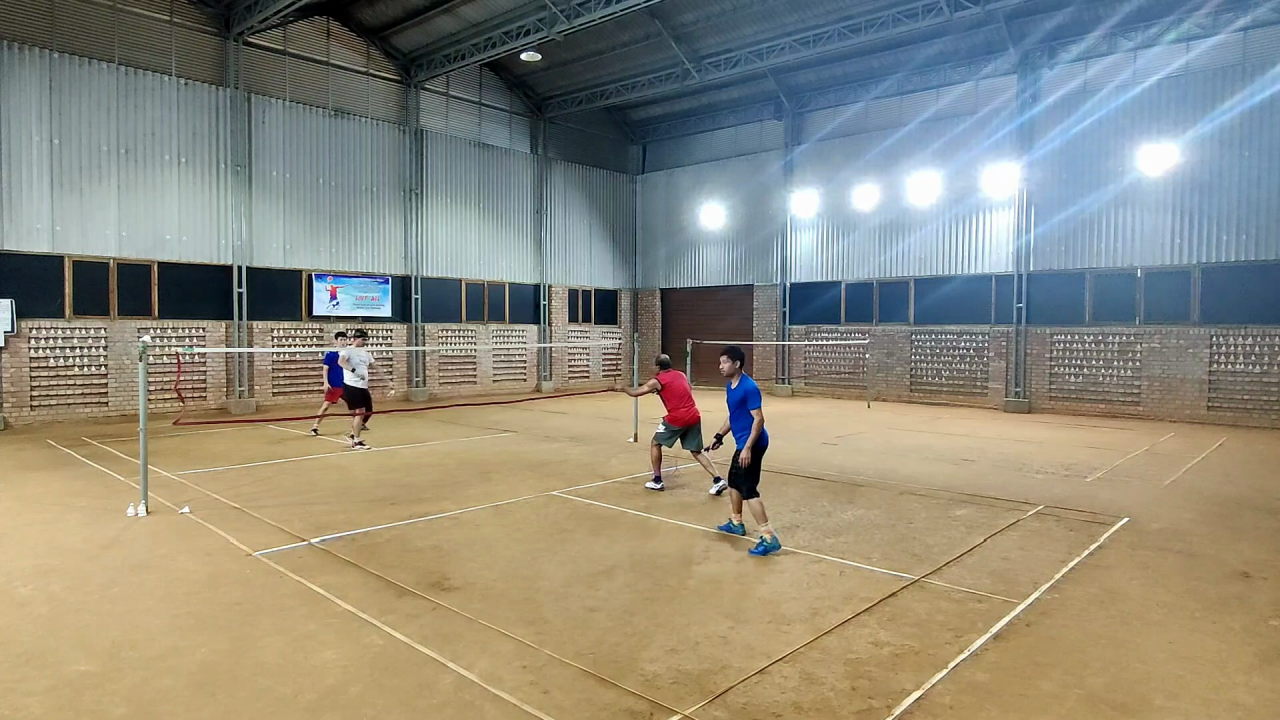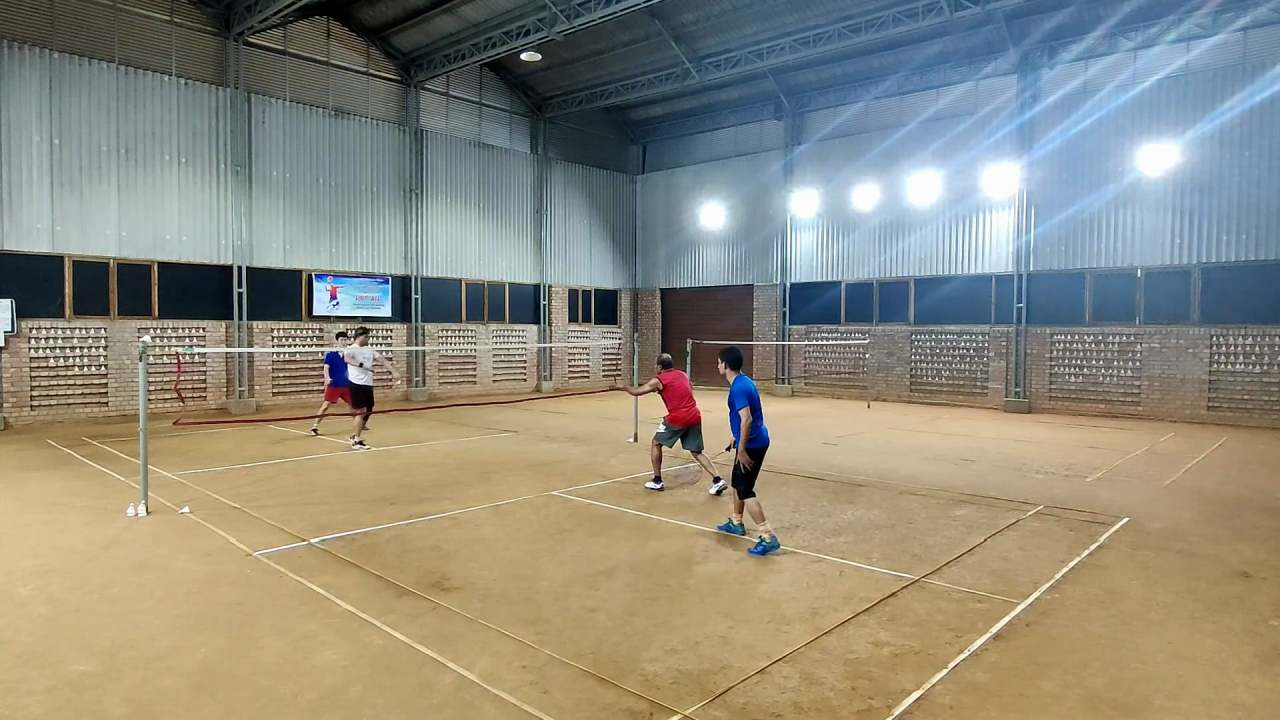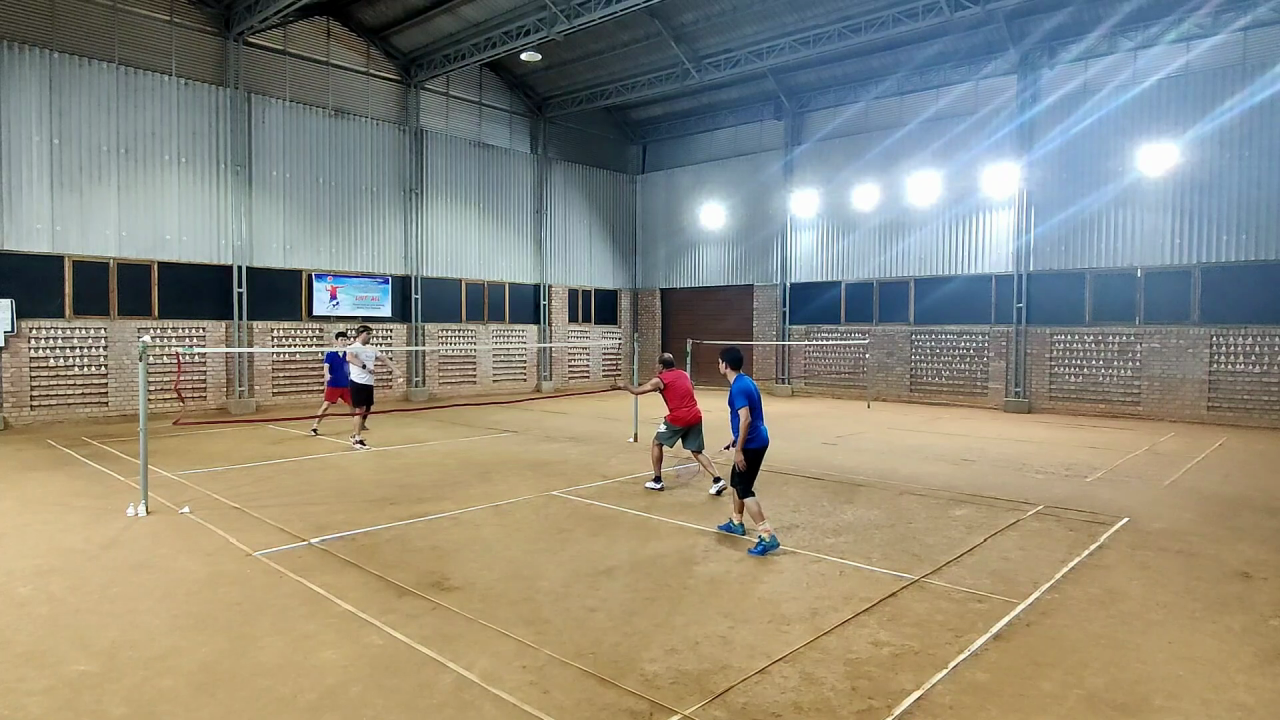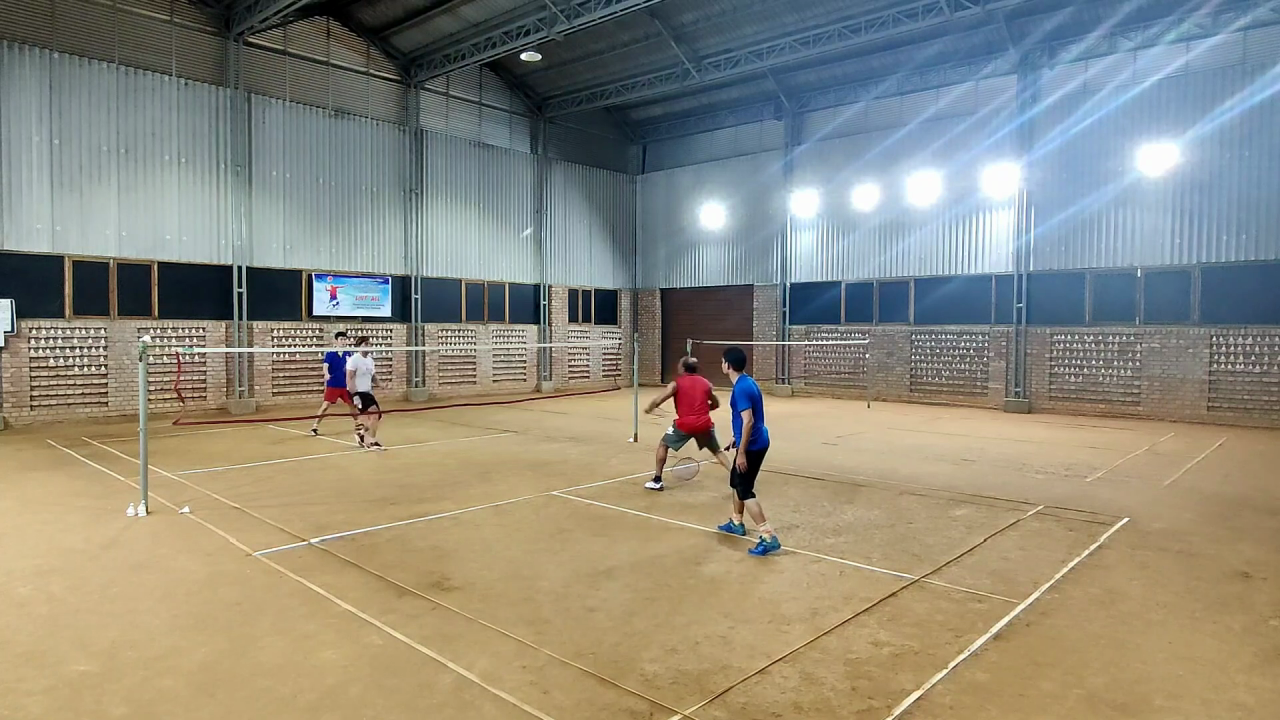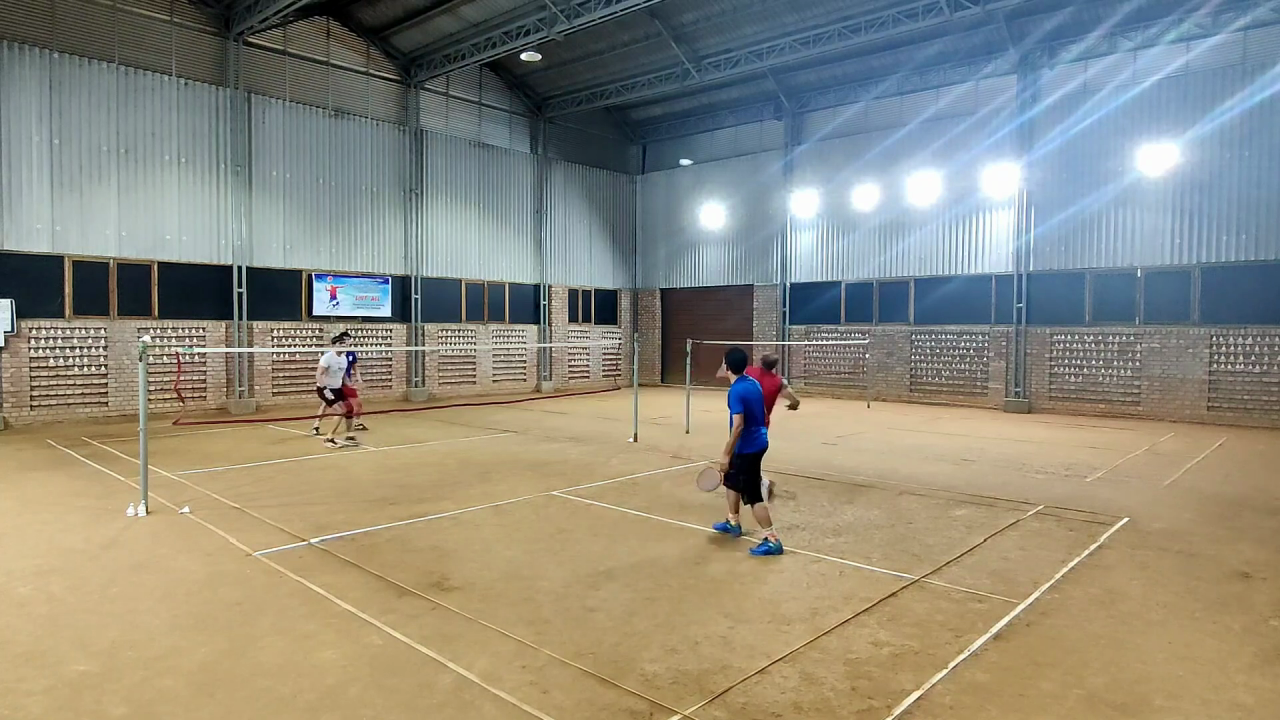
dt=0.4s
person 1, frame 1
left shoulder: (749, 387)
right shoulder: (730, 386)
left elbow: (758, 420)
left wrist: (748, 448)
right wrist: (719, 436)
left hip: (752, 445)
right hip: (742, 444)
left knee: (748, 490)
right knee: (734, 481)
left ankle: (769, 538)
right ankle: (736, 523)
person 1, frame 2
left shoulder: (739, 387)
right shoulder: (743, 382)
left elbow: (747, 420)
left wrist: (741, 450)
right wrist: (738, 440)
left hip: (752, 444)
right hip: (752, 442)
left knee: (745, 490)
right knee: (737, 483)
left ankle: (768, 538)
right ankle: (736, 523)
person 1, frame 3
left shoulder: (738, 387)
right shoulder: (745, 381)
left elbow: (745, 419)
left wrist: (739, 450)
right wrist: (736, 439)
left hip: (751, 444)
right hip: (754, 441)
left knee: (744, 490)
right knee: (736, 482)
left ankle: (768, 537)
right ankle: (736, 523)
person 1, frame 4
left shoulder: (741, 388)
right shoulder: (747, 382)
left elbow: (748, 422)
left wrist: (742, 453)
right wrist: (737, 438)
left hip: (752, 446)
right hip: (753, 443)
left knee: (744, 491)
right knee: (736, 482)
left ankle: (769, 537)
right ankle: (736, 523)
person 1, frame 5
left shoulder: (736, 391)
right shoulder: (753, 383)
left elbow: (738, 426)
right elbow: (763, 414)
left wrist: (726, 455)
left hip: (748, 448)
right hip: (757, 442)
left knee: (752, 495)
right knee: (731, 480)
left ankle: (772, 541)
right ankle: (732, 523)
